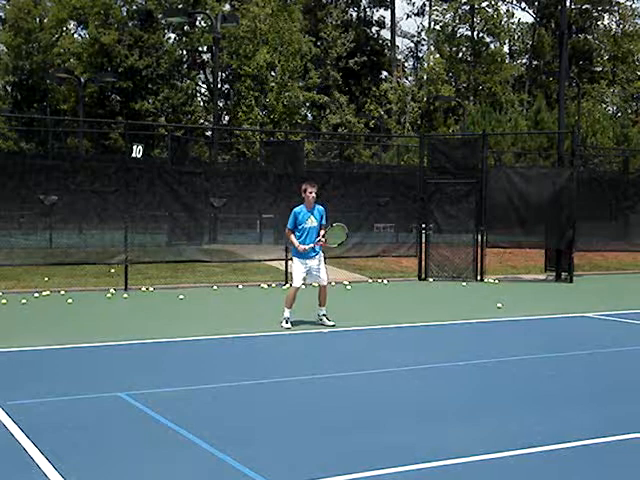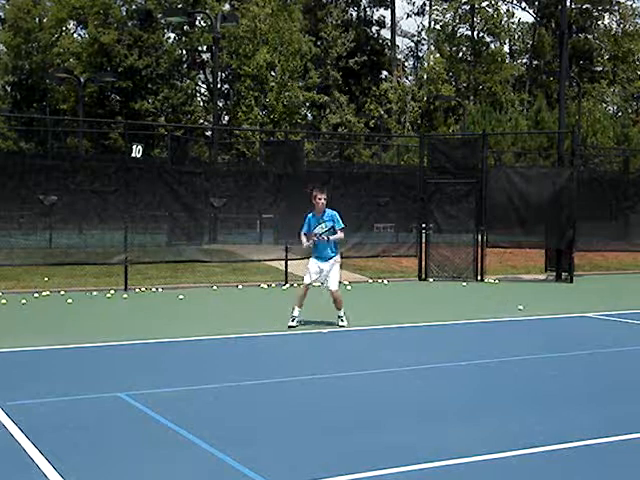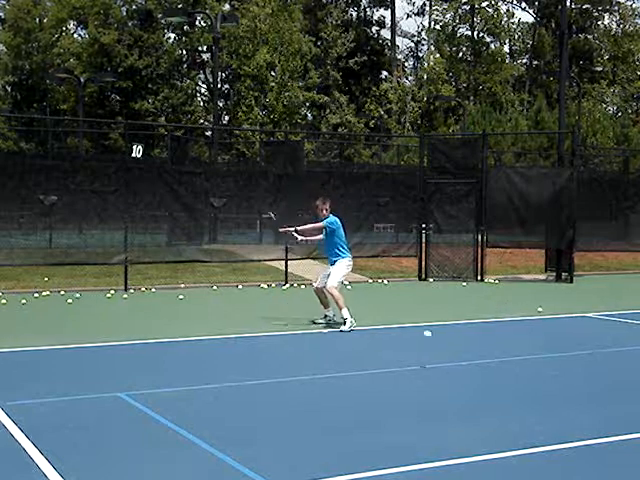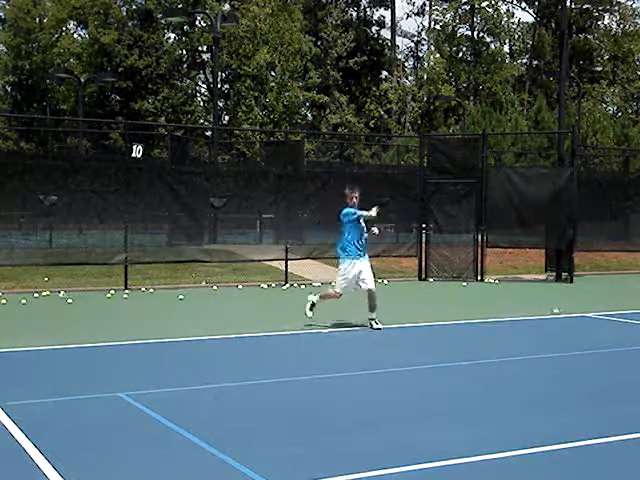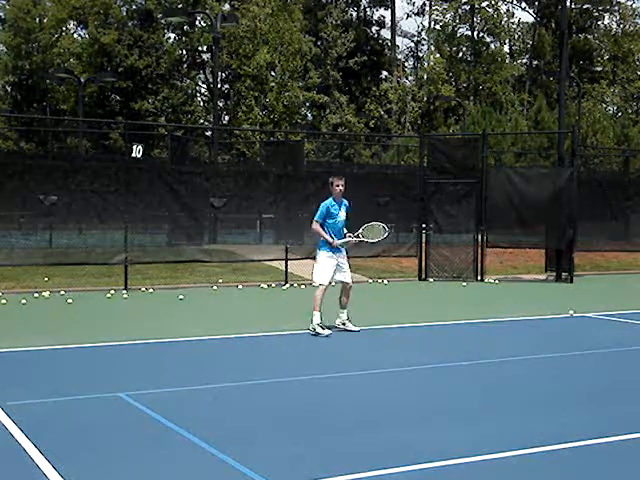
dt=0.5s
person 1, frame 1
left shoulder: (320, 210)
right shoulder: (296, 211)
right elbow: (288, 232)
left wrist: (321, 237)
right wrist: (297, 245)
left hip: (316, 255)
right hip: (300, 256)
left knee: (324, 284)
right knee: (296, 285)
left ankle: (322, 315)
right ankle: (286, 317)
person 1, frame 2
left shoulder: (333, 215)
right shoulder: (310, 217)
left elbow: (341, 235)
right elbow: (304, 235)
left wrist: (327, 238)
right wrist: (305, 242)
left hip: (332, 259)
right hip: (316, 259)
left knee: (333, 290)
right knee: (306, 283)
left ankle: (341, 315)
right ankle: (295, 315)
person 1, frame 3
left shoulder: (333, 221)
right shoulder: (324, 224)
left elbow: (314, 227)
left wrist: (294, 229)
right wrist: (304, 238)
left hip: (343, 261)
right hip: (334, 262)
left knee: (330, 287)
right knee: (317, 287)
left ankle: (348, 319)
right ankle: (329, 315)
person 1, frame 4
left shoulder: (358, 213)
right shoulder: (346, 212)
right elbow: (371, 214)
left wrist: (373, 230)
right wrist: (373, 210)
left hip: (362, 258)
right hip: (348, 260)
left knee: (371, 290)
right knee: (337, 292)
left ankle: (372, 318)
right ankle: (314, 299)
person 1, frame 5
left shoulder: (345, 204)
right shoulder: (326, 205)
right elbow: (314, 225)
left wrist: (345, 233)
right wrist: (330, 240)
left hip: (340, 252)
right hip: (326, 252)
left knee: (347, 284)
right knee: (323, 285)
left ankle: (342, 320)
right ankle: (315, 323)
